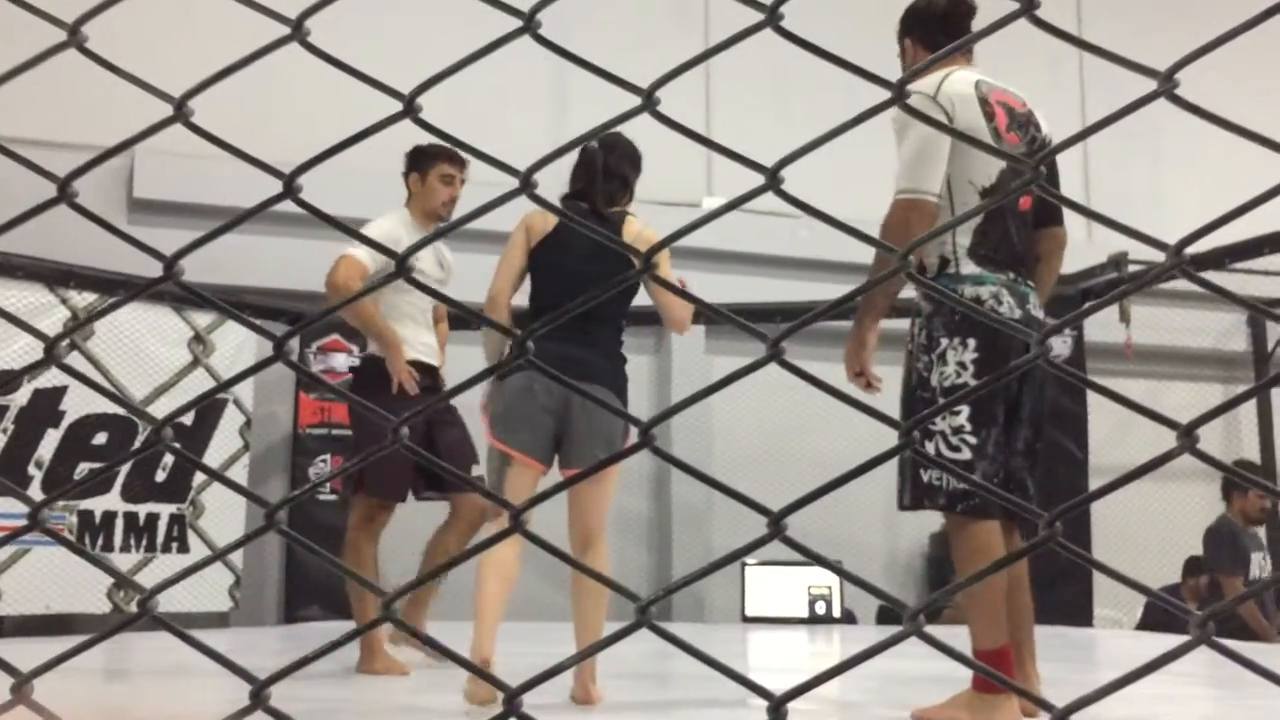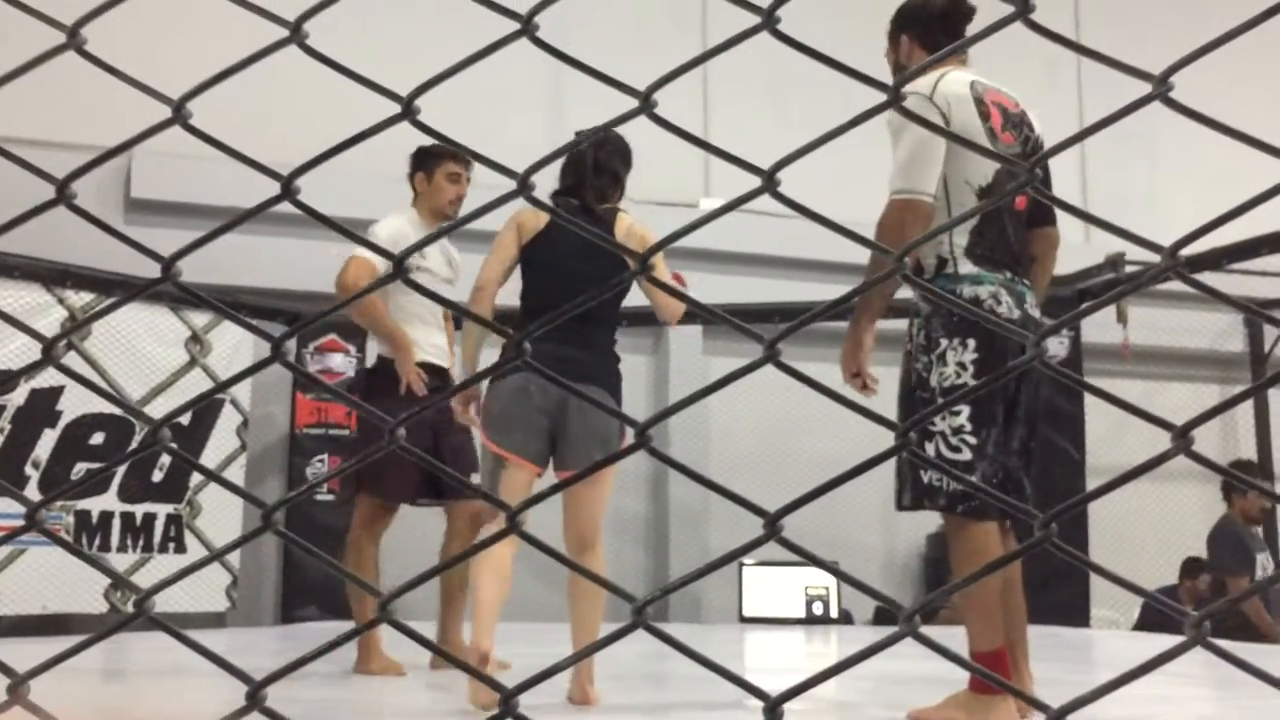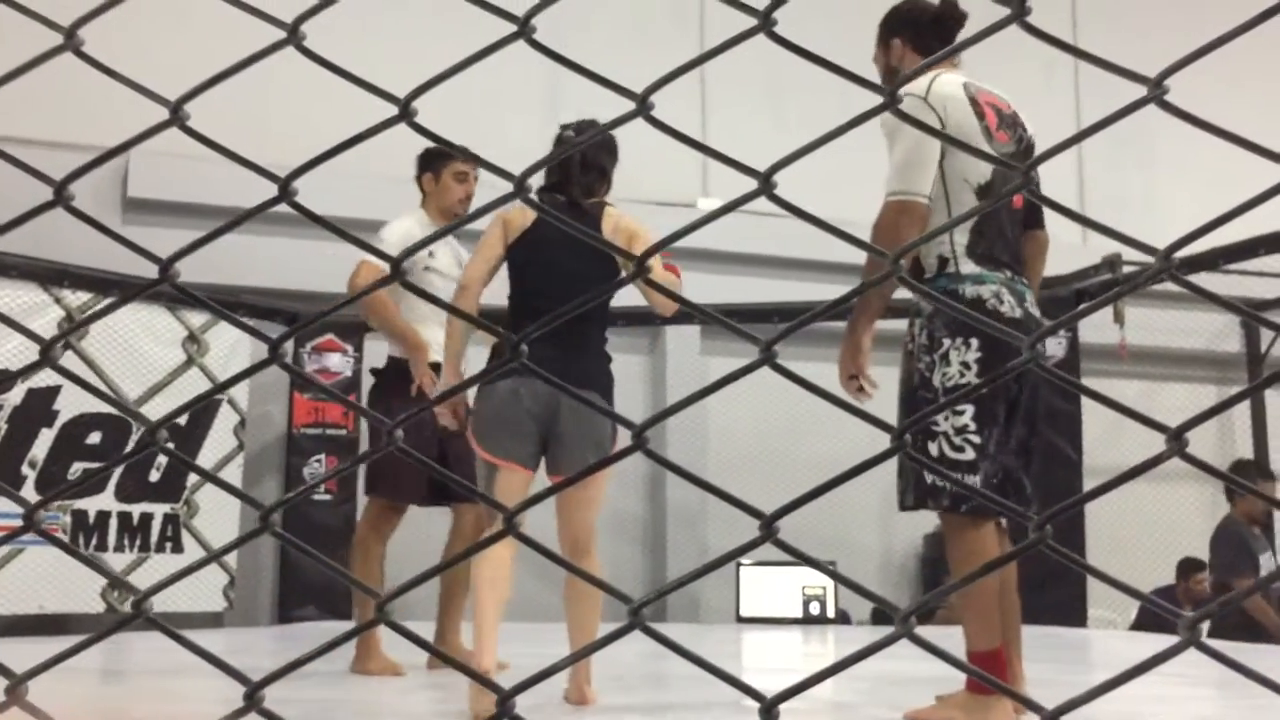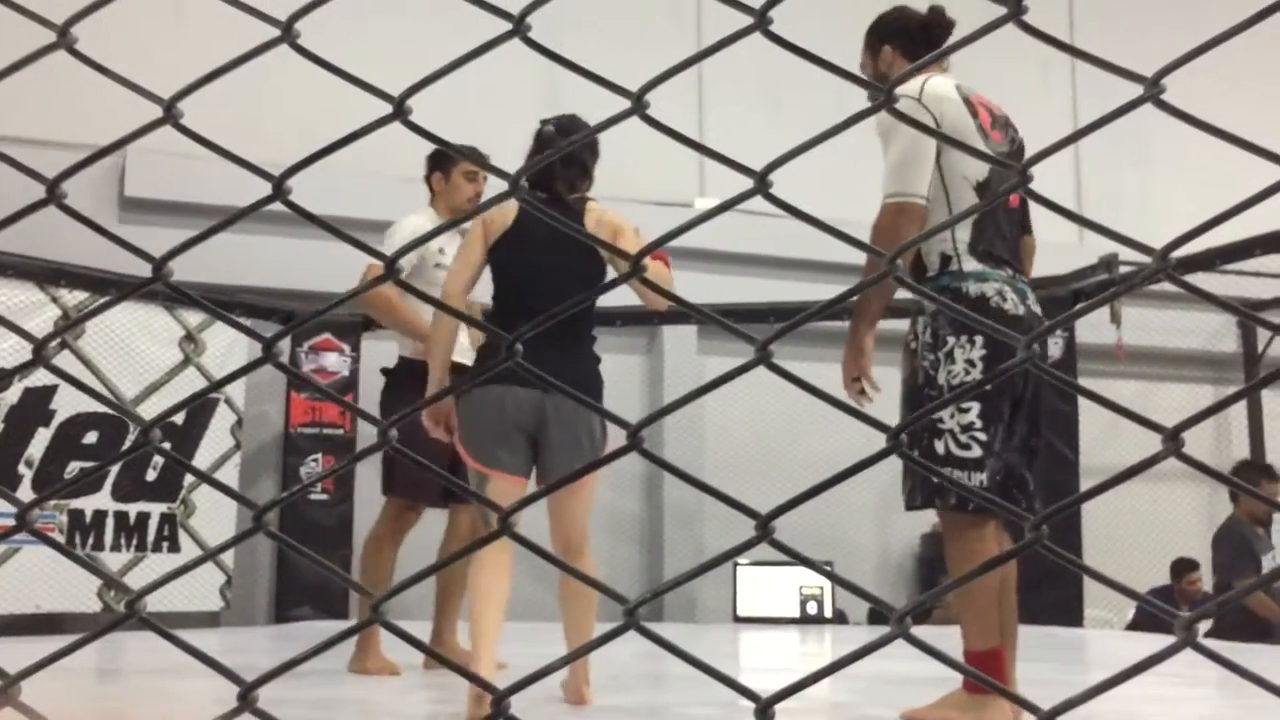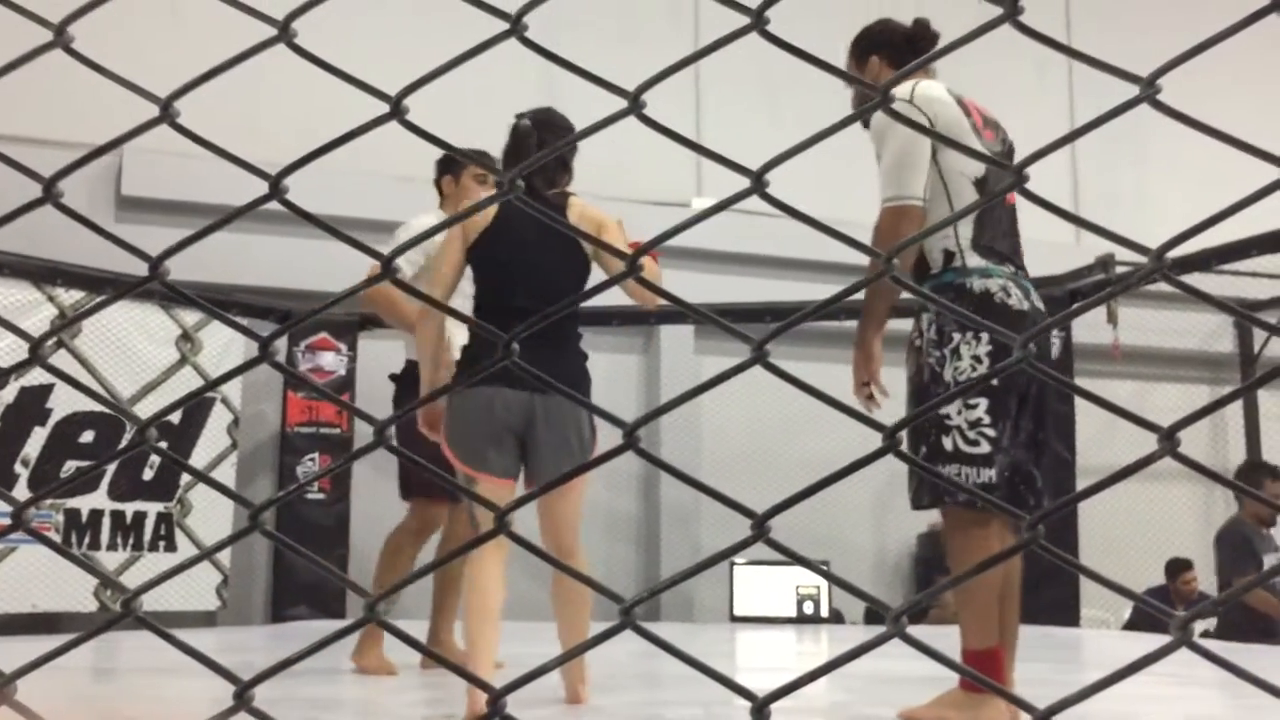
dt=0.1s
person 1, frame 1
left shoulder: (927, 95)
right shoulder: (1023, 109)
left elbow: (914, 213)
right elbow: (1052, 236)
left wrist: (864, 323)
left hip: (963, 313)
right hip: (1020, 317)
left knee: (965, 504)
right knee: (999, 503)
person 1, frame 2
left shoulder: (922, 95)
right shoulder: (1017, 109)
left elbow: (909, 215)
right elbow: (1045, 237)
left wrist: (861, 324)
left hip: (960, 313)
right hip: (1016, 317)
left knee: (964, 504)
right knee: (995, 503)
person 1, frame 3
left shoulder: (917, 96)
right shoulder: (1004, 110)
left elbow: (905, 216)
right elbow: (1035, 237)
left wrist: (859, 328)
left hip: (961, 313)
right hip: (1014, 313)
left knee: (961, 503)
right knee: (989, 504)
person 1, frame 4
left shoulder: (911, 97)
right shoulder: (992, 112)
left elbow: (903, 218)
left wrist: (861, 329)
left hip: (961, 312)
right hip: (1015, 312)
left knee: (964, 502)
right knee: (992, 504)
person 1, frame 5
left shoulder: (900, 102)
right shoulder: (976, 116)
left elbow: (902, 221)
left wrist: (868, 336)
left hip: (966, 311)
right hip: (1016, 309)
left knee: (966, 502)
right knee: (999, 504)
person 2, frame 1
left shoulder: (538, 220)
right shoulder: (640, 235)
left elbow: (498, 298)
right elbow: (679, 320)
left wrist: (498, 366)
right wrist: (678, 291)
left hip: (529, 379)
right hip: (598, 387)
left knee: (508, 519)
right knee: (588, 539)
left ankle: (483, 643)
right ankle: (586, 676)
person 2, frame 2
left shoulder: (528, 218)
right shoulder: (632, 232)
left elbow: (483, 292)
right elbow: (670, 311)
left wrist: (468, 375)
right wrist: (673, 281)
left hip: (522, 380)
right hip: (593, 388)
left knee: (502, 521)
right knee: (584, 540)
left ankle: (480, 642)
right ankle: (583, 677)
person 2, frame 3
left shoulder: (513, 213)
right shoulder: (621, 227)
left elbow: (466, 292)
right elbow: (665, 303)
left wrist: (450, 378)
right wrist: (665, 270)
left hip: (512, 383)
right hip: (583, 389)
left knee: (500, 529)
right knee: (580, 543)
left ankle: (484, 667)
person 2, frame 4
left shoulder: (497, 213)
right shoulder: (606, 221)
left elbow: (450, 297)
right elbow: (658, 298)
left wrist: (437, 386)
right wrist: (656, 263)
left hip: (499, 388)
right hip: (572, 392)
left knee: (495, 537)
right knee: (573, 544)
person 2, frame 5
left shoulder: (478, 209)
right shoulder: (589, 217)
left elbow: (432, 304)
right elbow: (650, 296)
left wrist: (429, 387)
right wrist: (644, 261)
left hip: (485, 386)
right hip: (559, 389)
left knee: (488, 540)
right knee: (564, 545)
person 3, frame 1
left shoulder: (441, 254)
right shoulder: (387, 231)
right elbow: (340, 282)
right wrist: (391, 344)
left hip: (430, 386)
right hip: (389, 383)
left knee: (472, 503)
right knee: (369, 513)
left ankle: (415, 616)
right ankle: (371, 646)
person 3, frame 2
left shoulder: (448, 254)
right shoulder: (396, 231)
right elbow: (350, 283)
right wrist: (400, 345)
left hip: (439, 388)
right hip: (398, 385)
left knee: (469, 511)
right knee: (373, 513)
left ankle: (450, 639)
right ankle: (368, 647)
person 3, frame 3
left shoulder: (458, 253)
right shoulder: (406, 232)
right elbow: (362, 287)
right wrist: (417, 345)
right hip: (410, 385)
left knee: (474, 515)
right knee: (384, 513)
left ankle: (448, 641)
right ankle: (367, 647)
person 3, frame 4
left shoulder: (467, 251)
right shoulder: (416, 230)
right elbow: (372, 288)
right wrist: (429, 339)
right hip: (421, 385)
left knee: (469, 517)
right knee: (401, 512)
left ankle: (444, 642)
right ankle: (367, 645)
person 3, frame 5
right shoulder: (427, 236)
right elbow: (376, 293)
right wrist: (435, 344)
left knee: (467, 520)
right knee: (428, 516)
left ankle: (441, 641)
right ankle: (369, 638)
